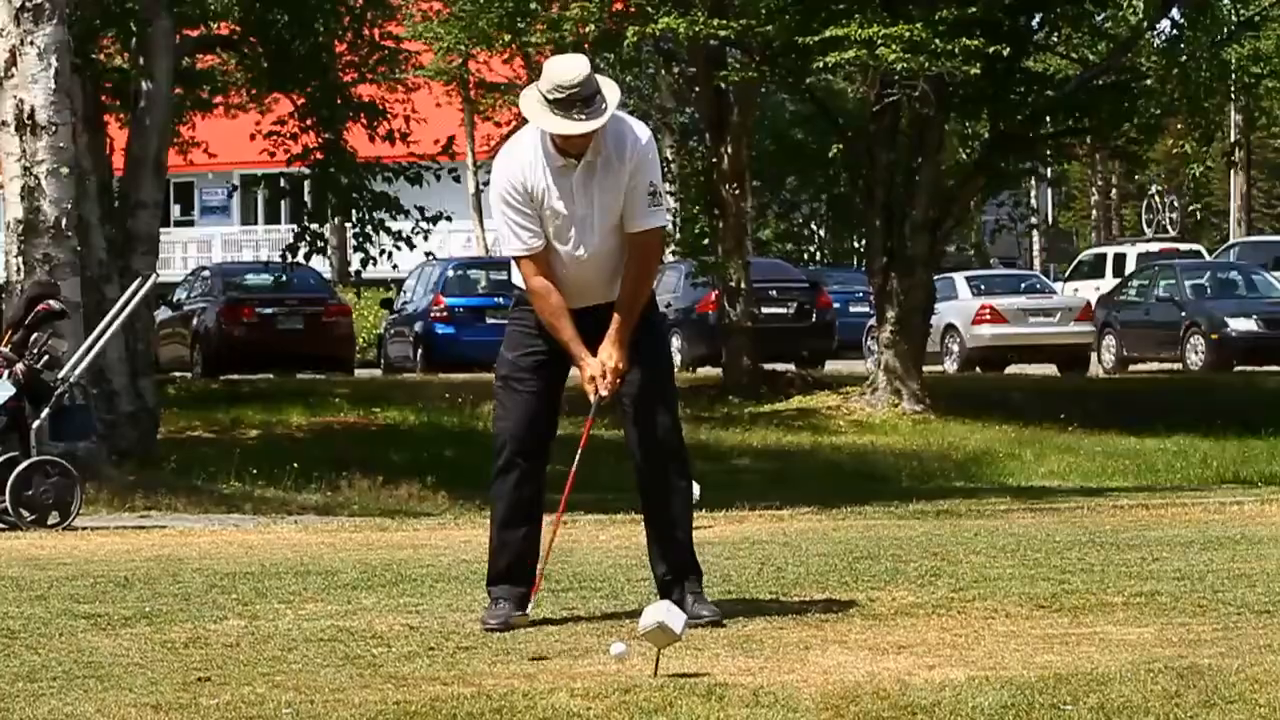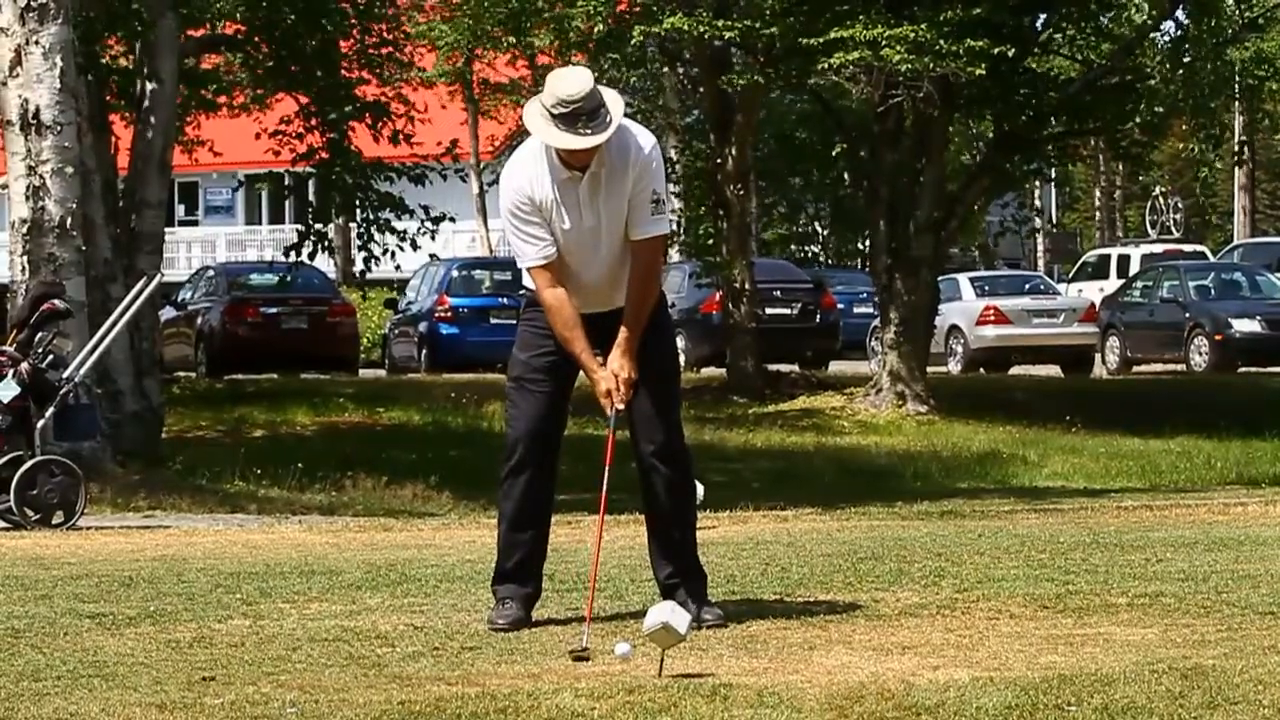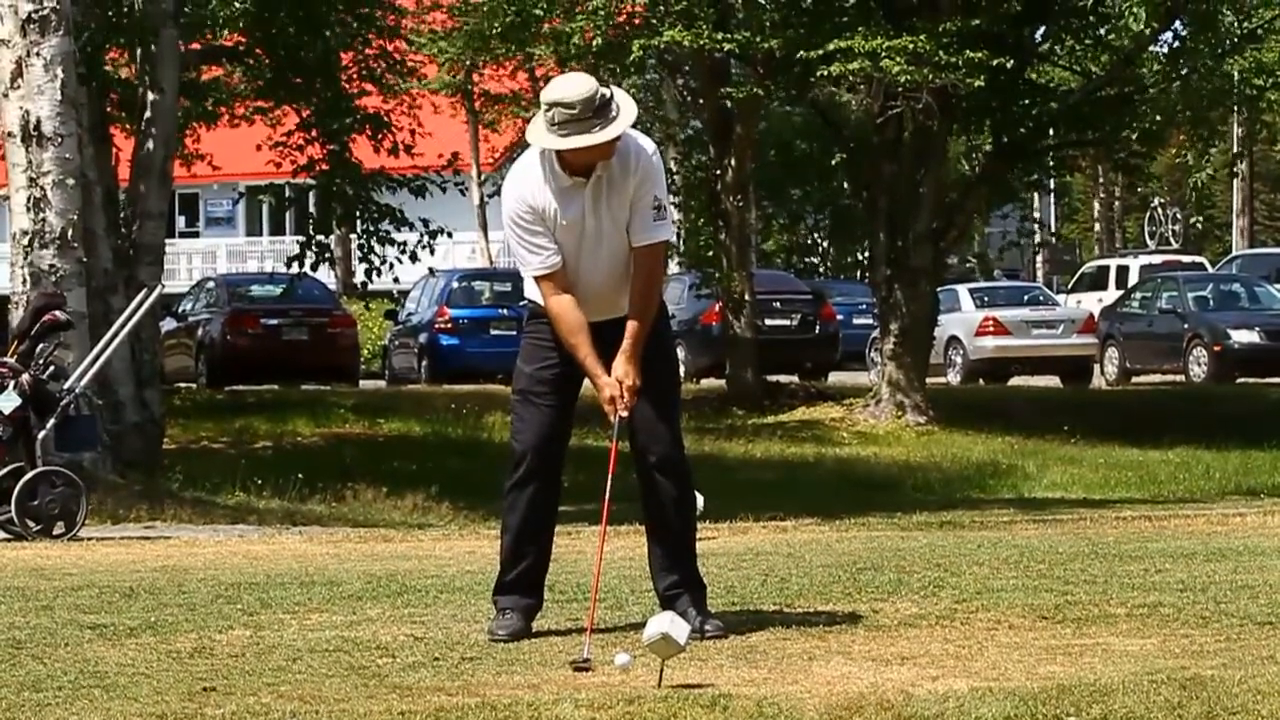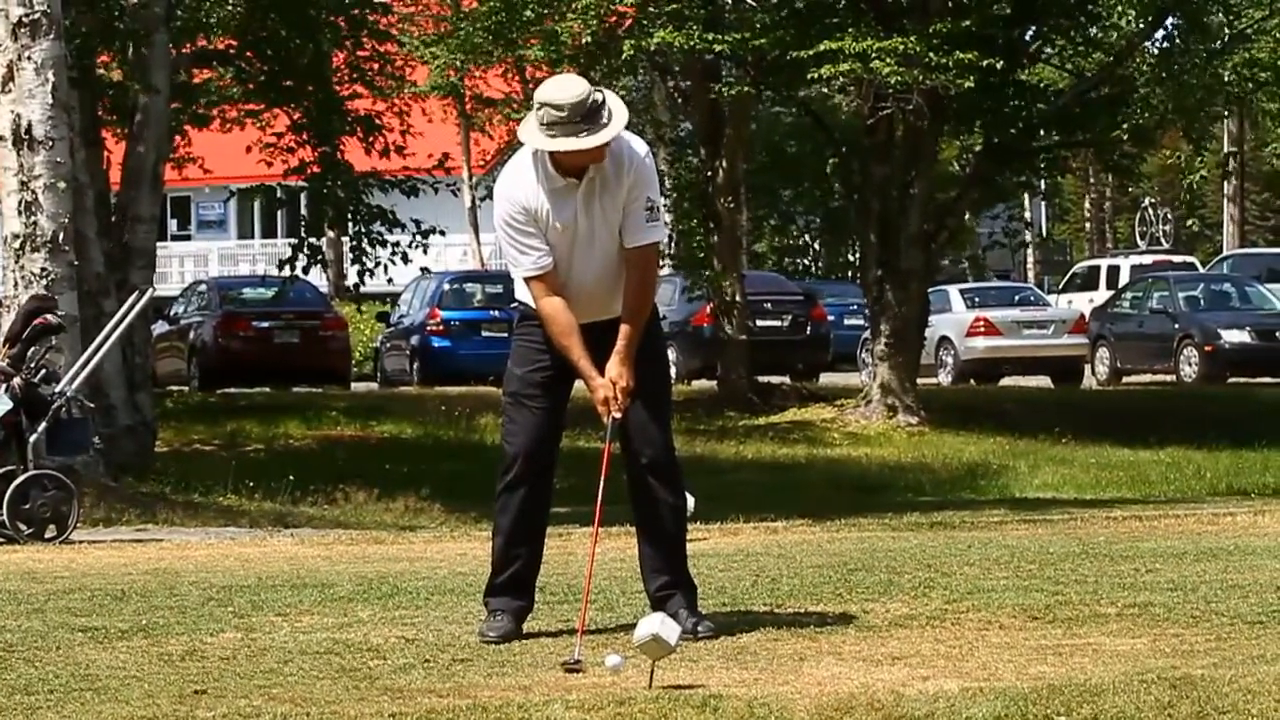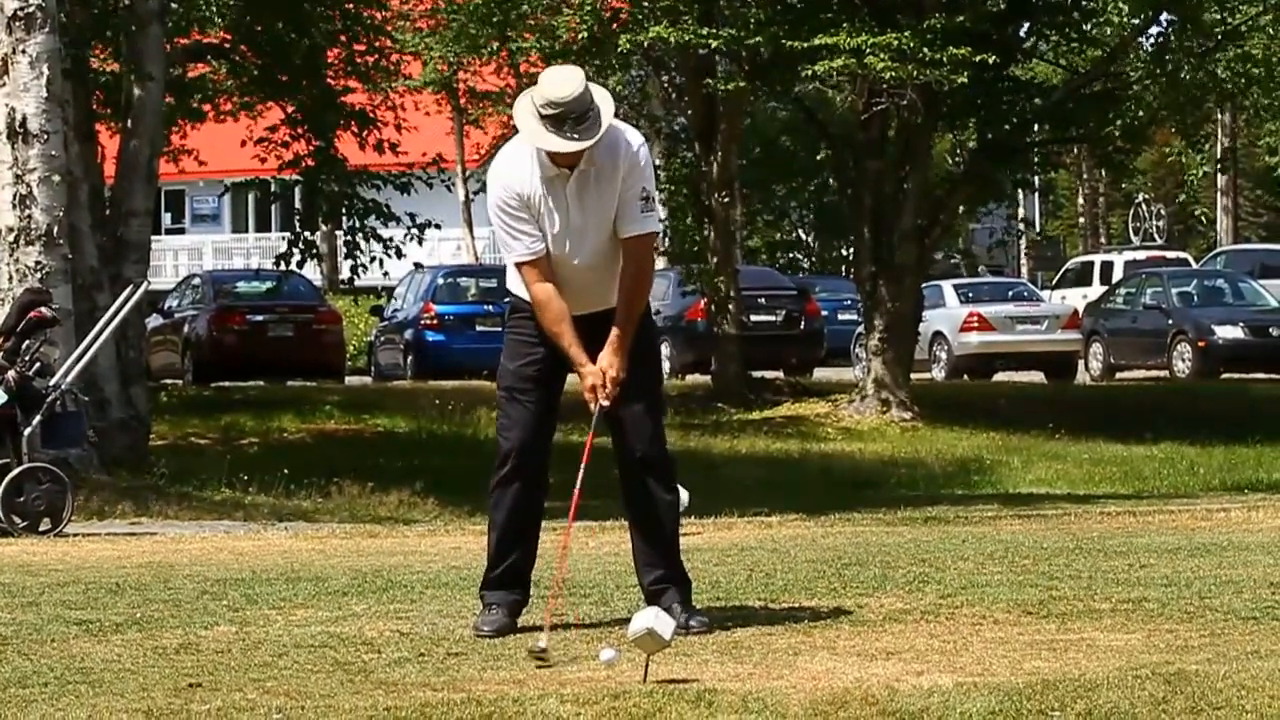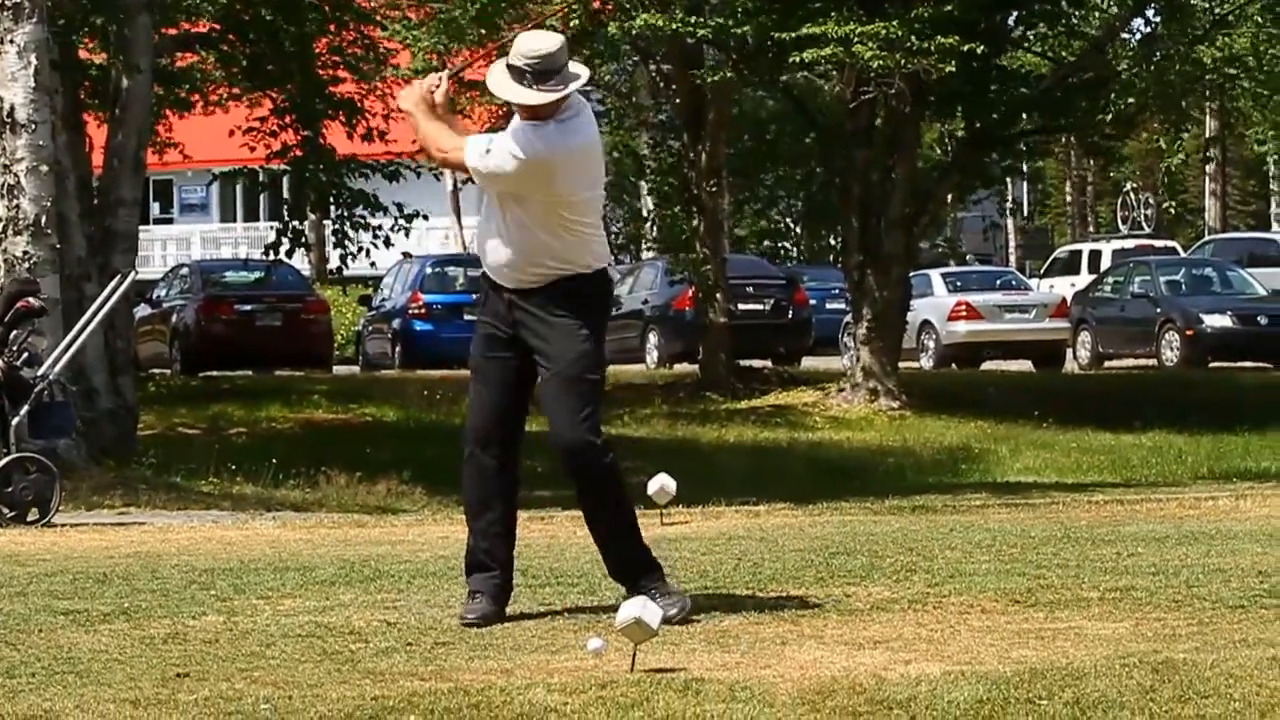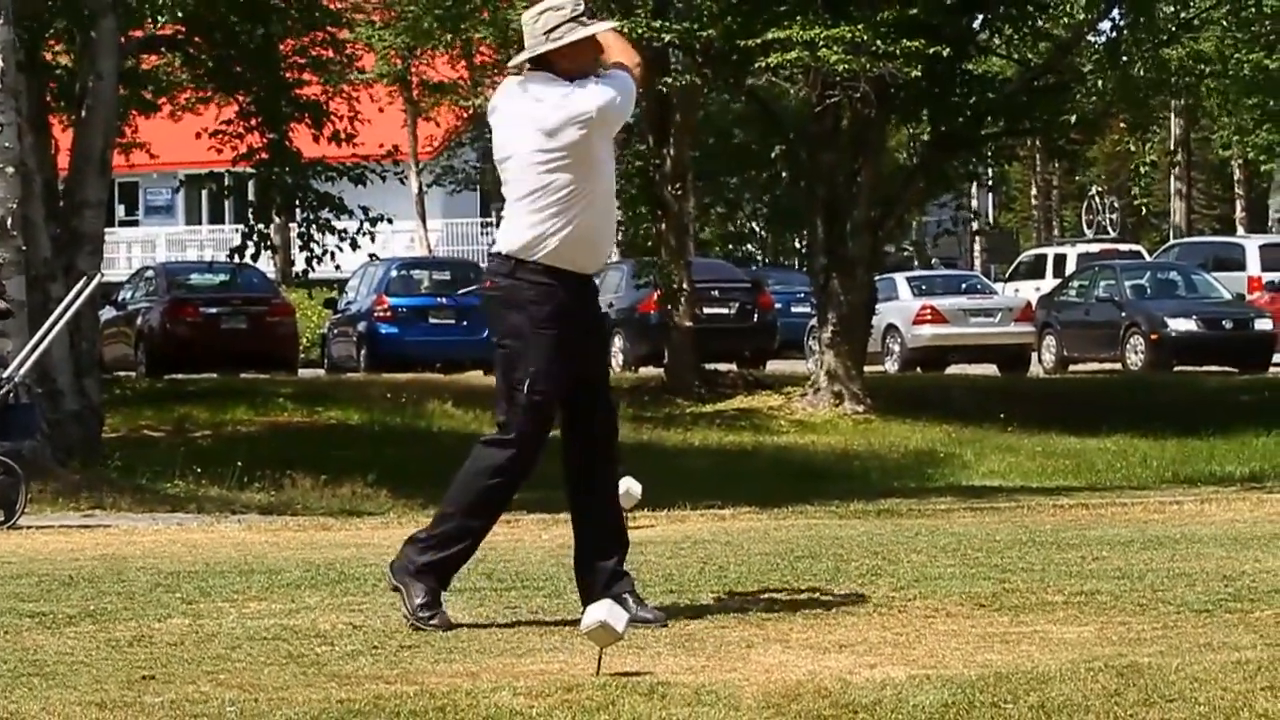
dt=0.7s
person 1, frame 1
left shoulder: (634, 141)
right shoulder: (513, 164)
left elbow: (646, 247)
right elbow: (535, 275)
left wrist: (617, 340)
right wrist: (580, 357)
left hip: (625, 303)
right hip: (542, 310)
left knee: (659, 443)
right knee: (517, 445)
left ankle: (682, 585)
right ankle: (508, 591)
person 1, frame 2
left shoulder: (639, 149)
right shoulder: (520, 176)
left elbow: (648, 256)
right elbow: (548, 284)
left wrist: (625, 350)
right wrist: (592, 369)
left hip: (633, 308)
right hip: (552, 312)
left knee: (662, 445)
right knee: (527, 444)
left ankle: (684, 588)
right ankle: (514, 591)
person 1, frame 3
left shoulder: (639, 155)
right shoulder: (523, 187)
left elbow: (650, 261)
right elbow: (555, 291)
left wrist: (629, 354)
right wrist: (597, 375)
left hip: (637, 317)
right hip: (555, 322)
left knee: (663, 456)
right knee: (533, 456)
left ankle: (684, 598)
right ankle: (515, 602)
person 1, frame 4
left shoulder: (633, 158)
right shoulder: (516, 187)
left elbow: (643, 262)
right elbow: (546, 293)
left wrist: (623, 356)
right wrist: (591, 376)
left hip: (627, 320)
right hip: (545, 325)
left knee: (654, 458)
right knee: (524, 458)
left ankle: (675, 598)
right ankle: (506, 603)
person 1, frame 5
left shoulder: (628, 149)
right shoulder: (509, 173)
left elbow: (638, 255)
right elbow: (537, 280)
left wrist: (616, 347)
right wrist: (580, 364)
left hip: (618, 312)
right hip: (536, 317)
left knee: (645, 454)
right knee: (518, 454)
left ankle: (668, 592)
right ankle: (502, 597)
person 1, frame 6
left shoulder: (560, 139)
right shoulder: (535, 115)
left elbow: (455, 153)
right elbow: (473, 152)
left wrist: (417, 111)
right wrist: (433, 108)
left hip: (569, 299)
right hip: (504, 294)
left knee: (576, 440)
right knee: (485, 438)
left ankle: (643, 578)
right ankle: (488, 583)
person 1, frame 7
left shoulder: (513, 95)
right shoulder: (583, 107)
right elbow: (628, 63)
left hip: (569, 287)
right hip: (532, 291)
left knee: (595, 437)
right knee: (518, 439)
left ankle: (606, 583)
right ankle: (421, 568)
